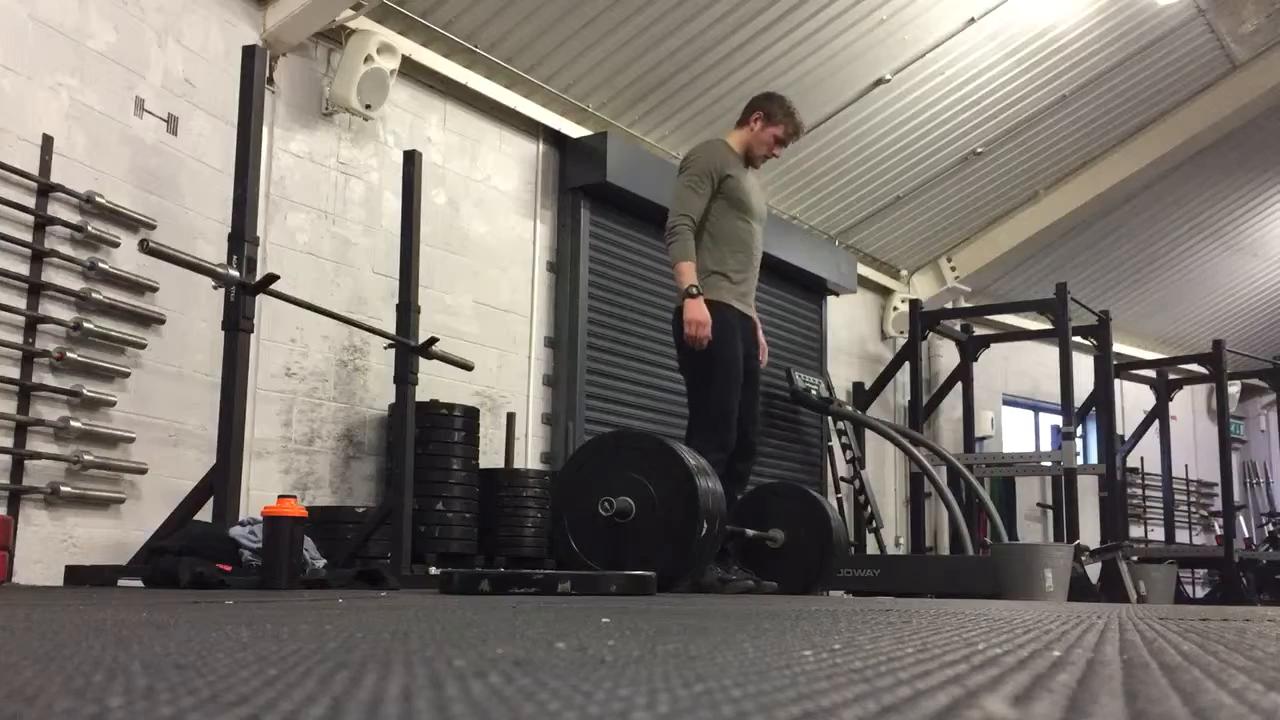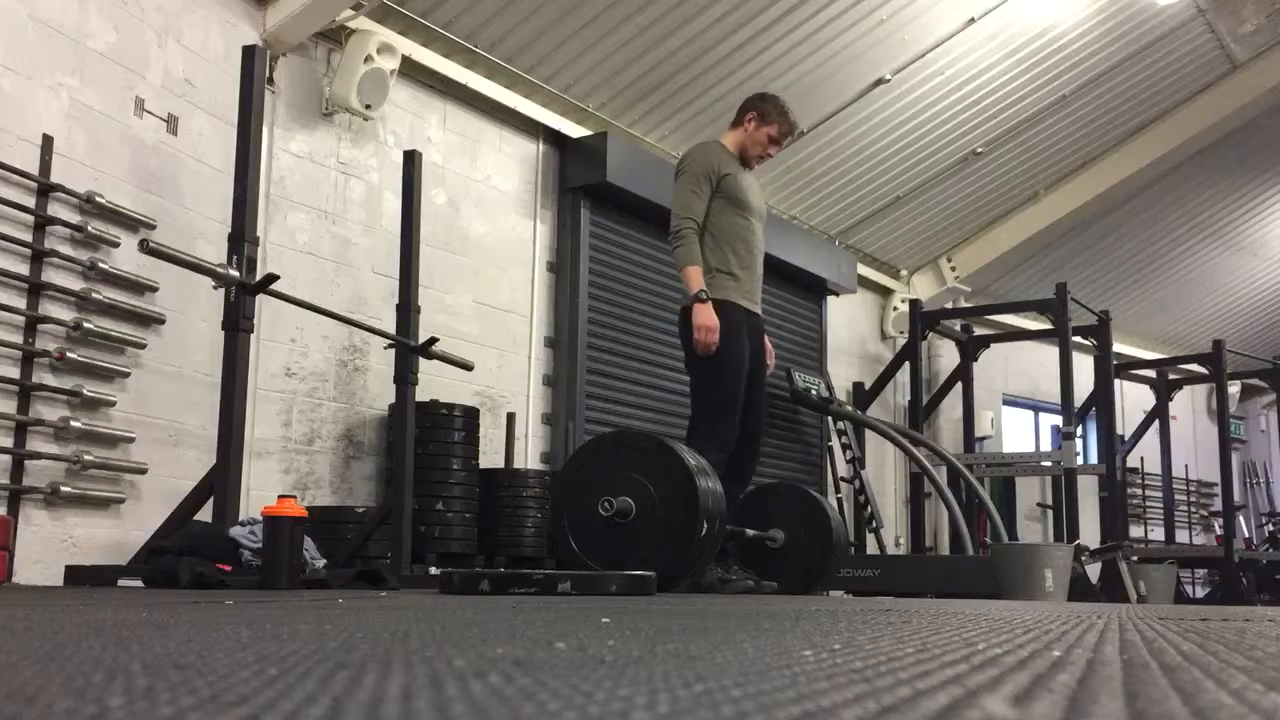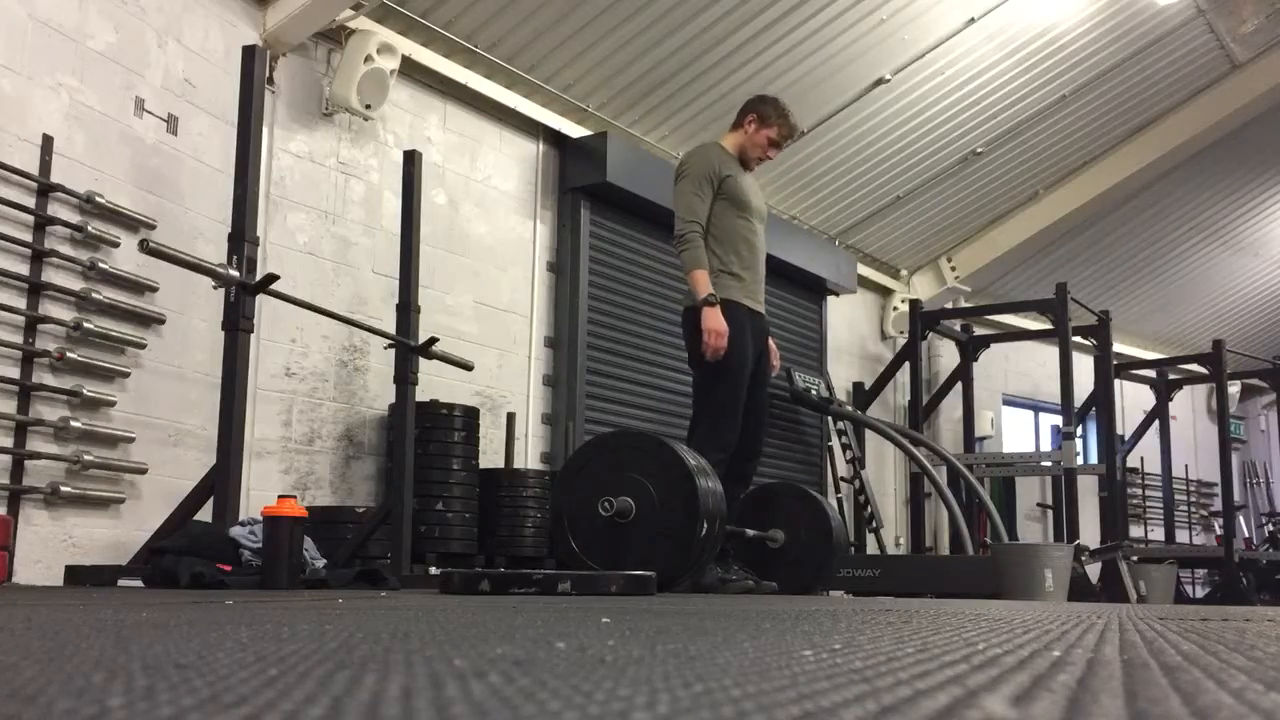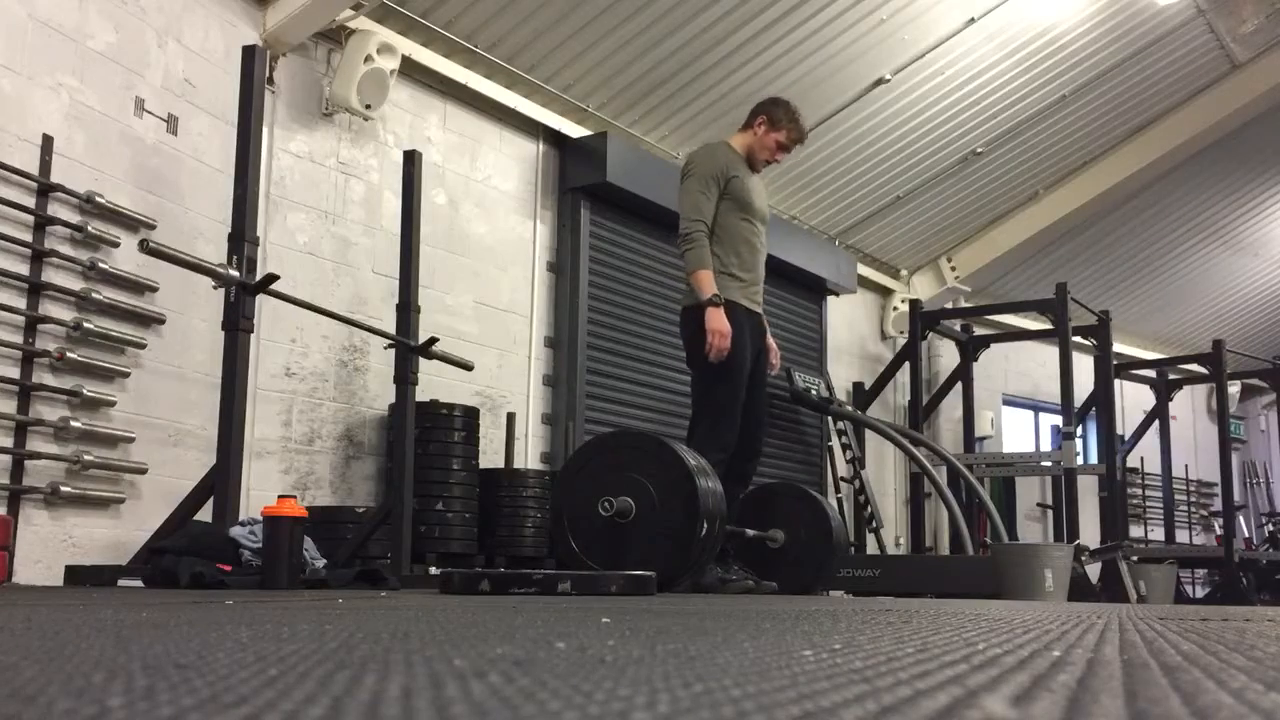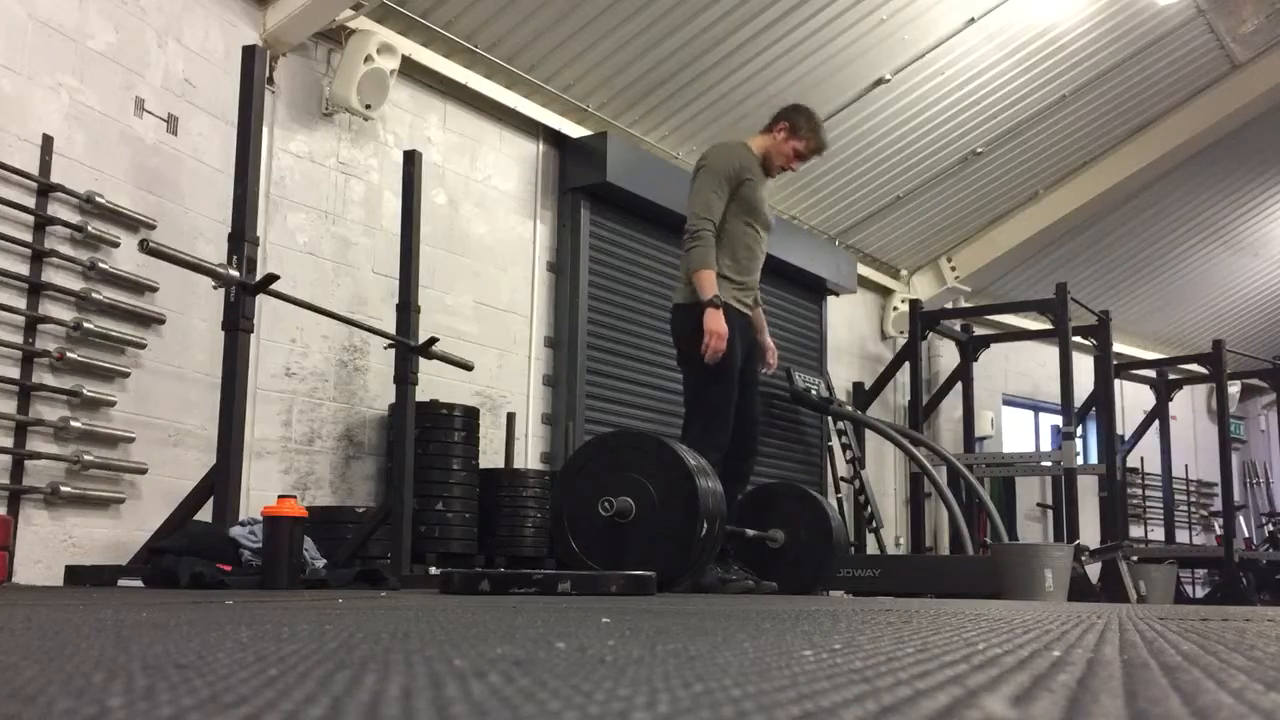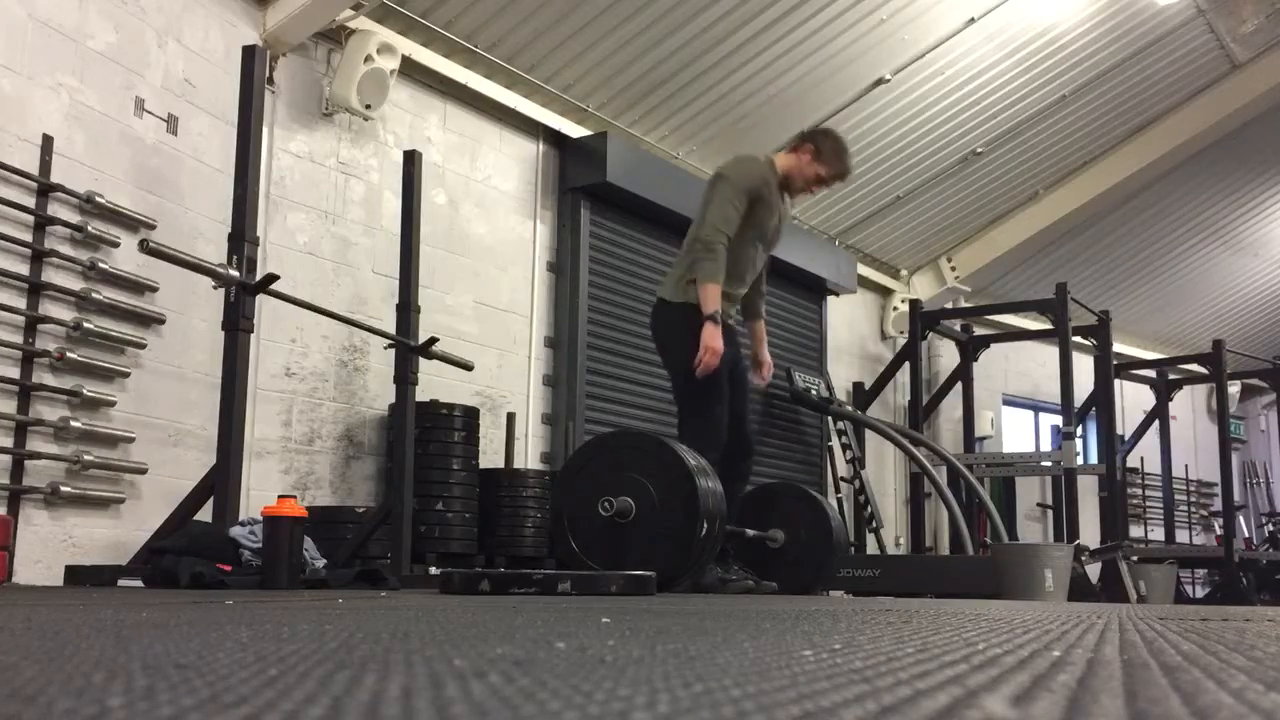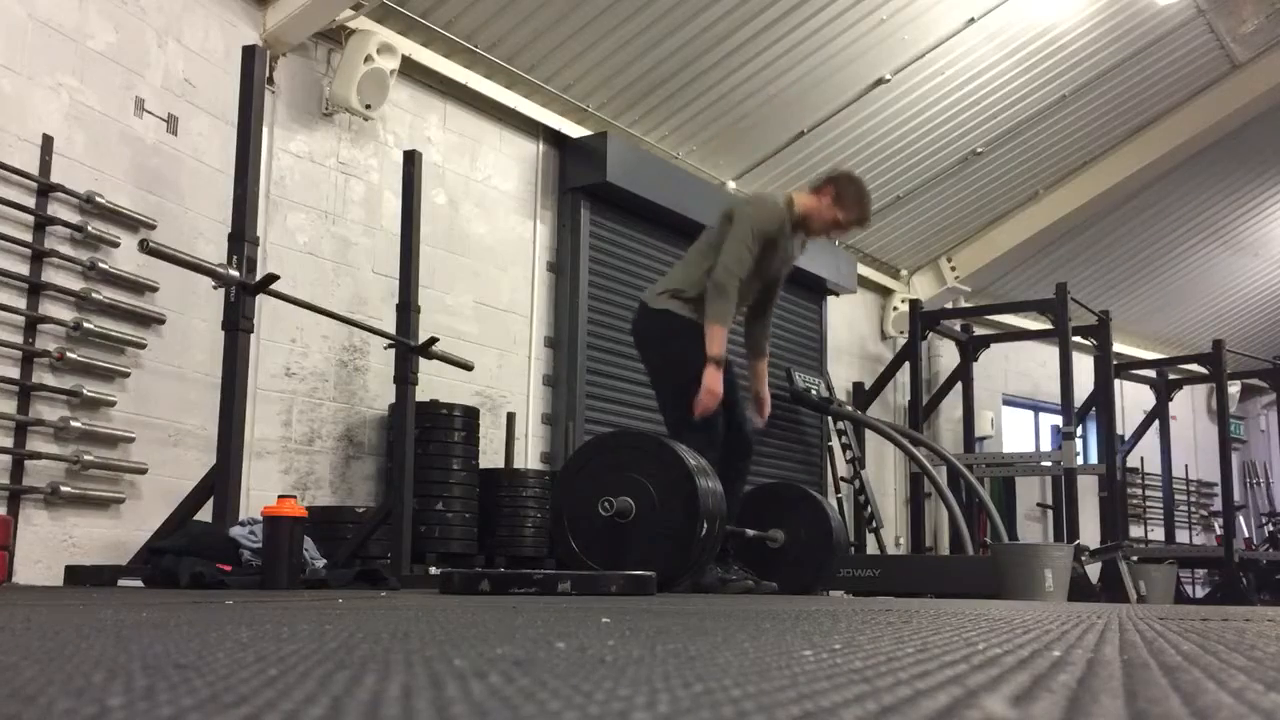
dt=0.1s
person 1, frame 1
left shoulder: (750, 182)
right shoulder: (709, 158)
right elbow: (680, 229)
left wrist: (752, 326)
right wrist: (692, 294)
left hip: (737, 319)
right hip: (708, 317)
left knee: (739, 447)
right knee: (711, 440)
left ankle: (717, 556)
person 1, frame 2
left shoulder: (747, 181)
right shoulder: (706, 159)
right elbow: (684, 233)
left wrist: (760, 328)
right wrist: (700, 299)
left hip: (745, 319)
right hip: (715, 315)
left knee: (744, 446)
right knee: (713, 440)
left ankle: (718, 556)
person 1, frame 3
left shoulder: (747, 182)
right shoulder: (705, 161)
right elbow: (689, 238)
left wrist: (765, 331)
right wrist: (710, 305)
left hip: (746, 320)
right hip: (718, 317)
left knee: (746, 447)
right knee: (714, 441)
left ankle: (718, 556)
person 1, frame 4
left shoulder: (752, 182)
right shoulder: (712, 159)
right elbow: (693, 237)
left wrist: (763, 330)
right wrist: (713, 305)
left hip: (746, 319)
right hip: (718, 317)
left knee: (746, 447)
right knee: (713, 441)
left ankle: (718, 556)
person 1, frame 5
left shoulder: (762, 182)
right shoulder: (727, 159)
right elbow: (700, 234)
left wrist: (762, 333)
right wrist: (714, 308)
left hip: (733, 322)
right hip: (706, 316)
left knee: (742, 445)
right knee: (708, 440)
left ankle: (716, 554)
person 1, frame 6
left shoulder: (779, 203)
right shoulder: (747, 173)
right elbow: (711, 247)
left wrist: (760, 344)
right wrist: (710, 321)
left hip: (718, 325)
right hip: (687, 315)
left knee: (738, 444)
right knee: (703, 439)
left ankle: (717, 554)
person 1, frame 7
left shoulder: (795, 240)
right shoulder: (762, 212)
left elbow: (758, 316)
right elbow: (723, 285)
left wrist: (761, 383)
right wrist: (715, 363)
left hip: (693, 329)
right hip: (667, 321)
left knee: (736, 443)
right knee: (701, 438)
left ankle: (714, 555)
